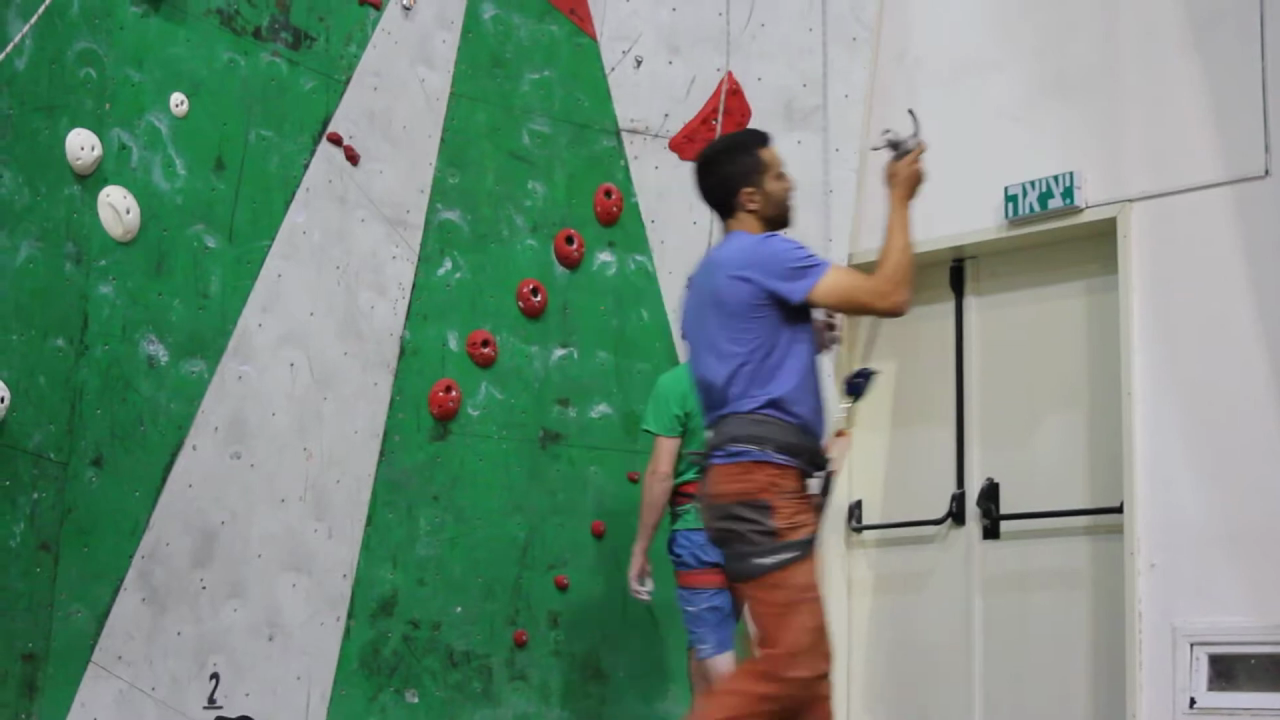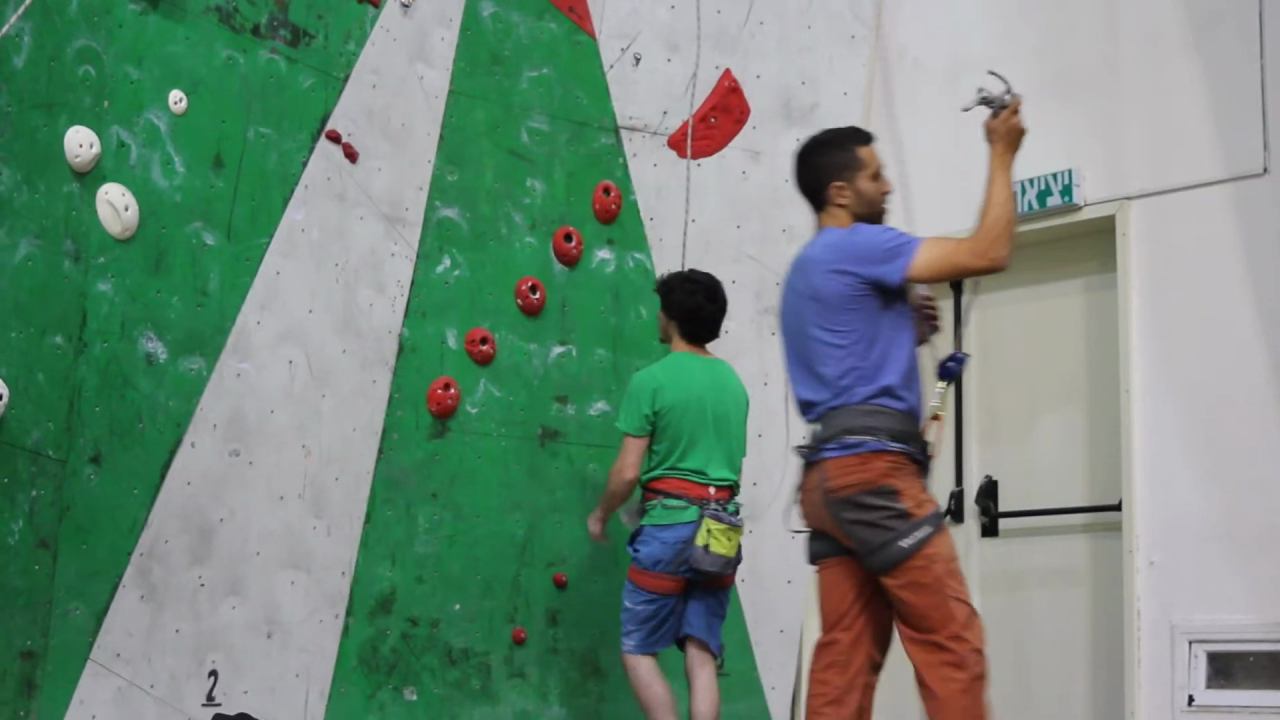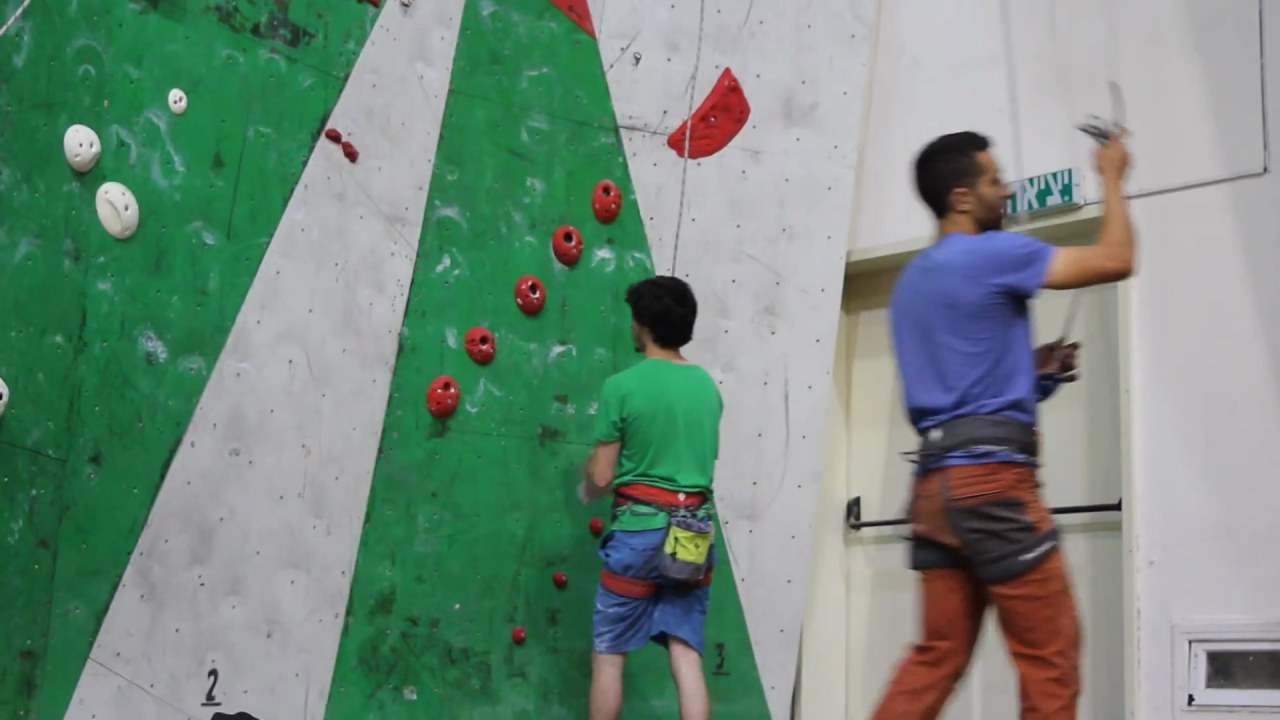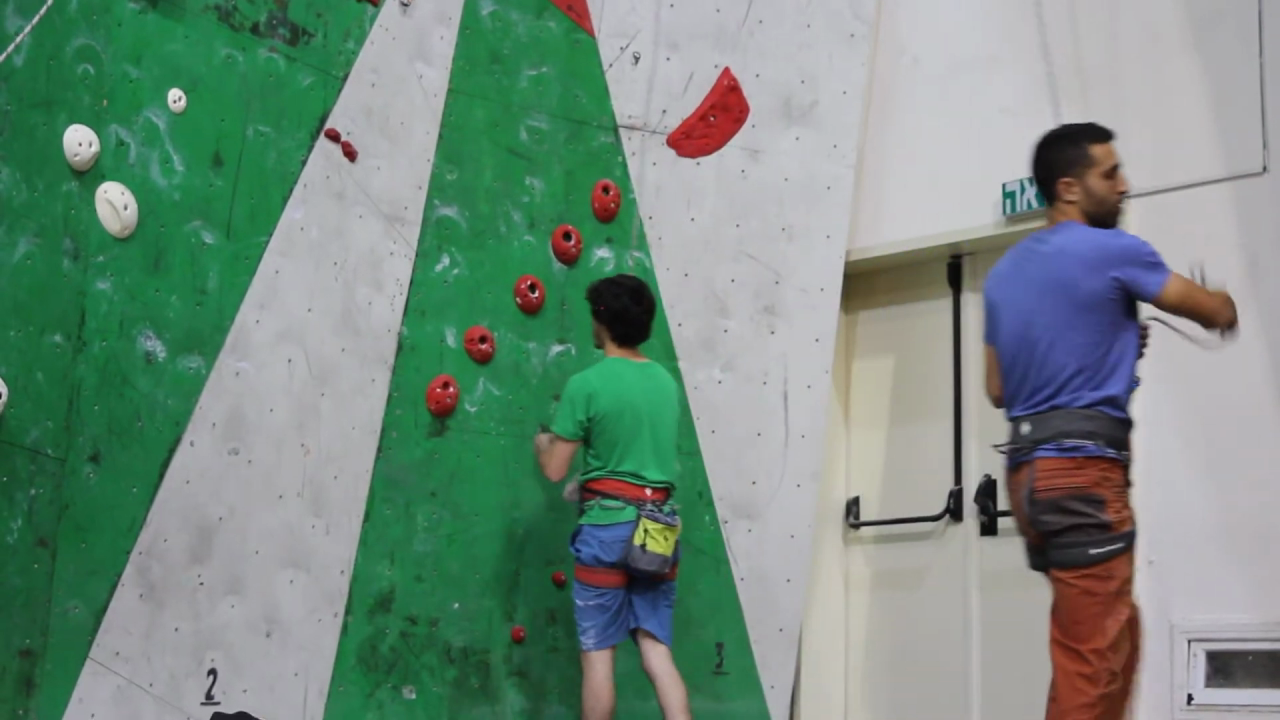
dt=0.3s
person 1, frame 1
left shoulder: (713, 274)
right shoulder: (765, 256)
right elbow: (890, 295)
left wrist: (802, 343)
right wrist: (899, 199)
left hip: (744, 479)
right hip: (762, 478)
left knee: (796, 655)
right knee: (790, 663)
person 1, frame 2
left shoulder: (810, 269)
right shoulder: (858, 247)
right elbow: (987, 254)
left wrist: (903, 335)
right wrist: (1001, 155)
left hip: (834, 473)
right hip: (872, 469)
left knee: (848, 651)
right knee: (952, 639)
person 1, frame 3
left shoulder: (912, 281)
right shoulder: (992, 255)
right elbow: (1115, 260)
left wrist: (1031, 367)
right wrist: (1112, 179)
left hip: (936, 483)
right hip: (991, 480)
left knee: (937, 654)
right knee: (1050, 657)
person 1, frame 4
left shoulder: (1003, 270)
right shoulder: (1110, 252)
right elbow: (1215, 312)
right wrist: (1225, 309)
left hip: (1028, 473)
right hip: (1082, 472)
left knee: (1111, 637)
right knee: (1092, 655)
person 2, frame 1
left shoulder: (677, 383)
left elbow: (660, 474)
left wrist: (639, 549)
left hip: (702, 529)
left knee: (718, 663)
right knee: (702, 666)
person 2, frame 2
left shoulder: (651, 380)
right shoulder: (733, 381)
left elbow: (628, 471)
left wrist: (600, 515)
left hip: (668, 528)
right hip: (721, 531)
left knee: (636, 651)
right knee: (700, 658)
person 2, frame 3
left shoulder: (622, 386)
right shoulder: (707, 386)
left elbow: (601, 476)
left wrist: (590, 458)
left hip: (640, 533)
right hip: (694, 535)
left knee: (607, 658)
right knee: (686, 659)
person 2, frame 4
left shoulder: (586, 385)
right shoulder: (666, 381)
left elbow: (555, 470)
left wrist: (543, 443)
left hip: (607, 528)
left knee: (597, 655)
right knee: (657, 654)
